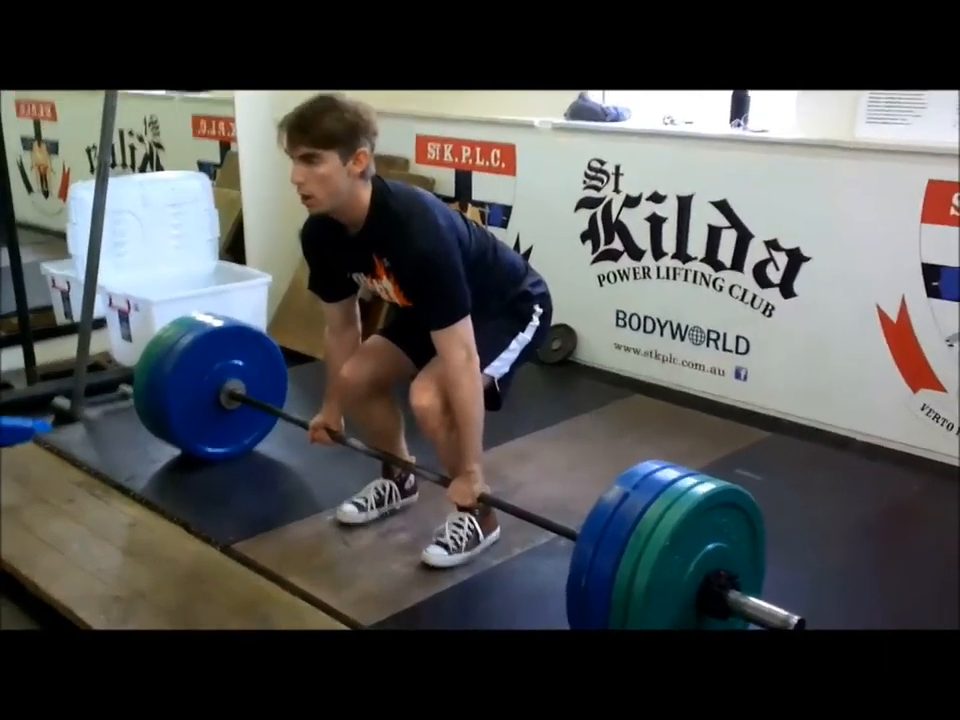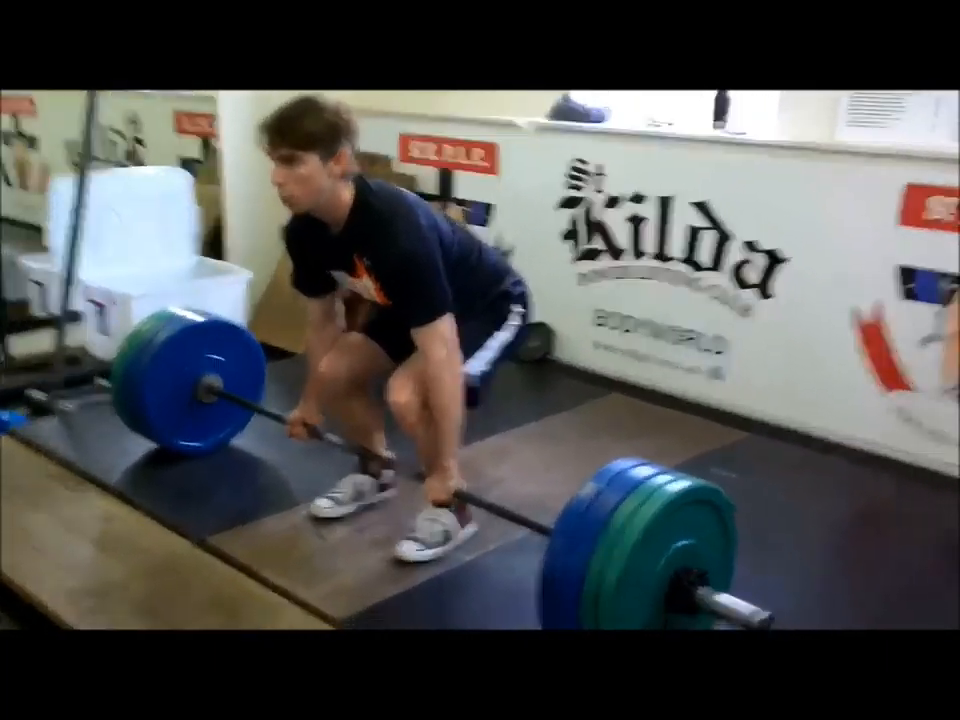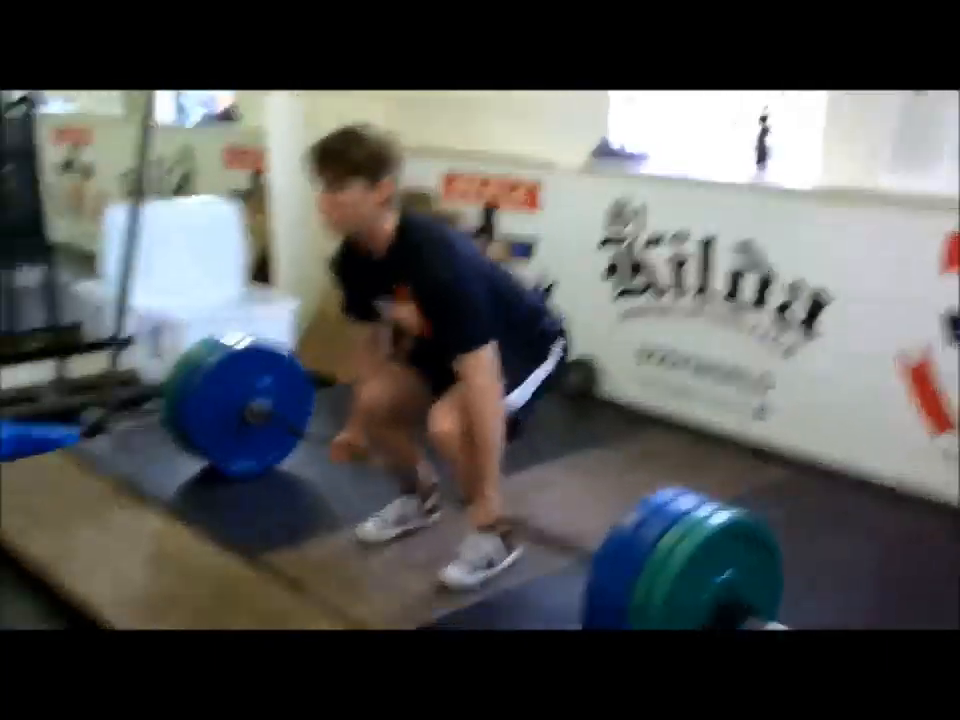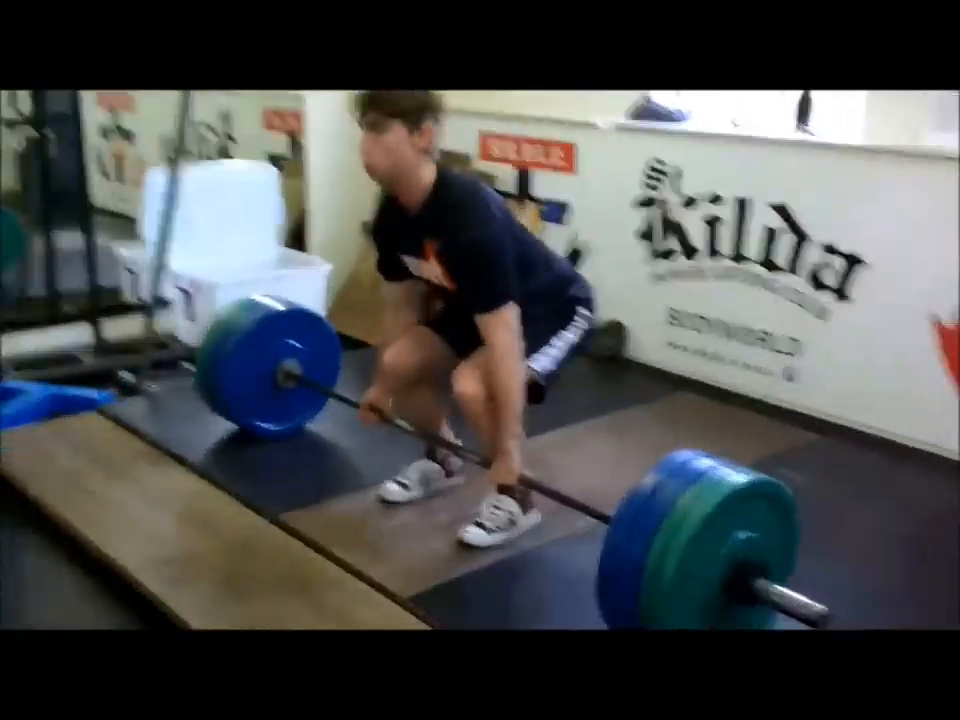
dt=0.2s
person 1, frame 1
left shoulder: (418, 232)
right shoulder: (322, 233)
left elbow: (459, 357)
right elbow: (341, 325)
left wrist: (469, 472)
right wrist: (331, 407)
left hip: (511, 305)
right hip: (430, 307)
left knee: (428, 398)
right knee: (358, 378)
left ankle: (476, 512)
right ankle: (399, 479)
person 1, frame 2
left shoulder: (399, 230)
right shoulder: (305, 231)
left elbow: (441, 354)
right elbow: (323, 320)
left wrist: (446, 467)
right wrist: (310, 401)
left hip: (489, 304)
right hip: (412, 304)
left knee: (406, 394)
right knee: (335, 374)
left ankle: (451, 507)
right ankle: (374, 472)
person 1, frame 3
left shoulder: (439, 260)
right shoulder: (355, 258)
left elbow: (482, 380)
right elbow: (370, 345)
left wrist: (487, 494)
right wrist: (355, 425)
left hip: (529, 340)
right hip: (451, 336)
left knee: (448, 422)
right knee: (378, 402)
left ankle: (495, 533)
right ankle: (421, 496)
person 1, frame 4
left shoulder: (472, 216)
right shoulder: (392, 215)
left elbow: (503, 341)
right elbow: (401, 303)
left wrist: (508, 451)
right wrist: (381, 386)
left hip: (555, 306)
right hip: (476, 303)
left knee: (471, 385)
right knee: (398, 365)
left ankle: (515, 495)
right ankle: (442, 460)
